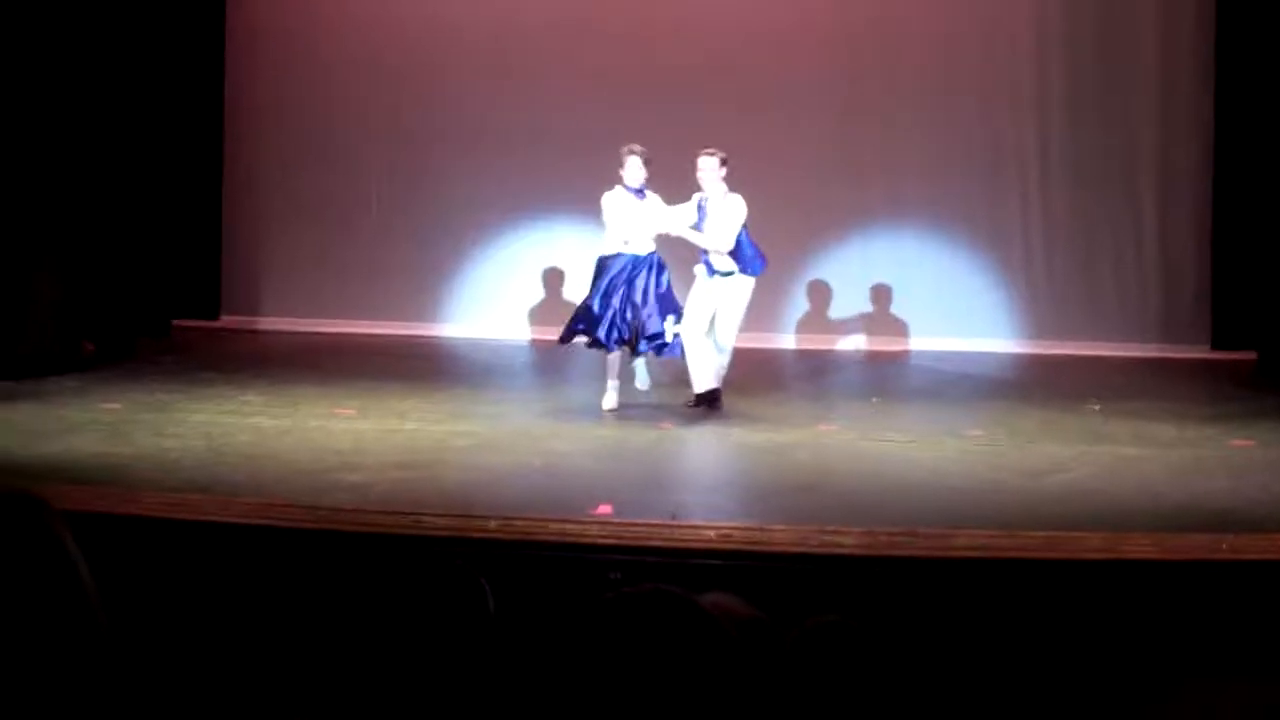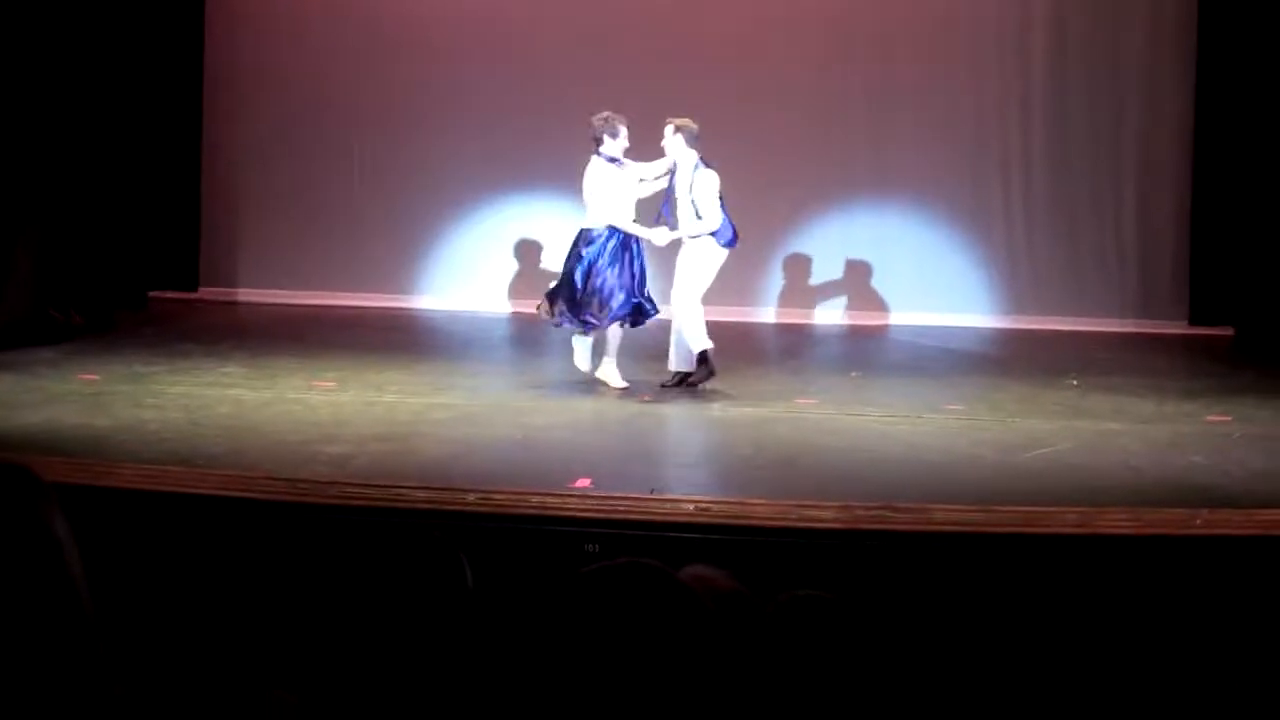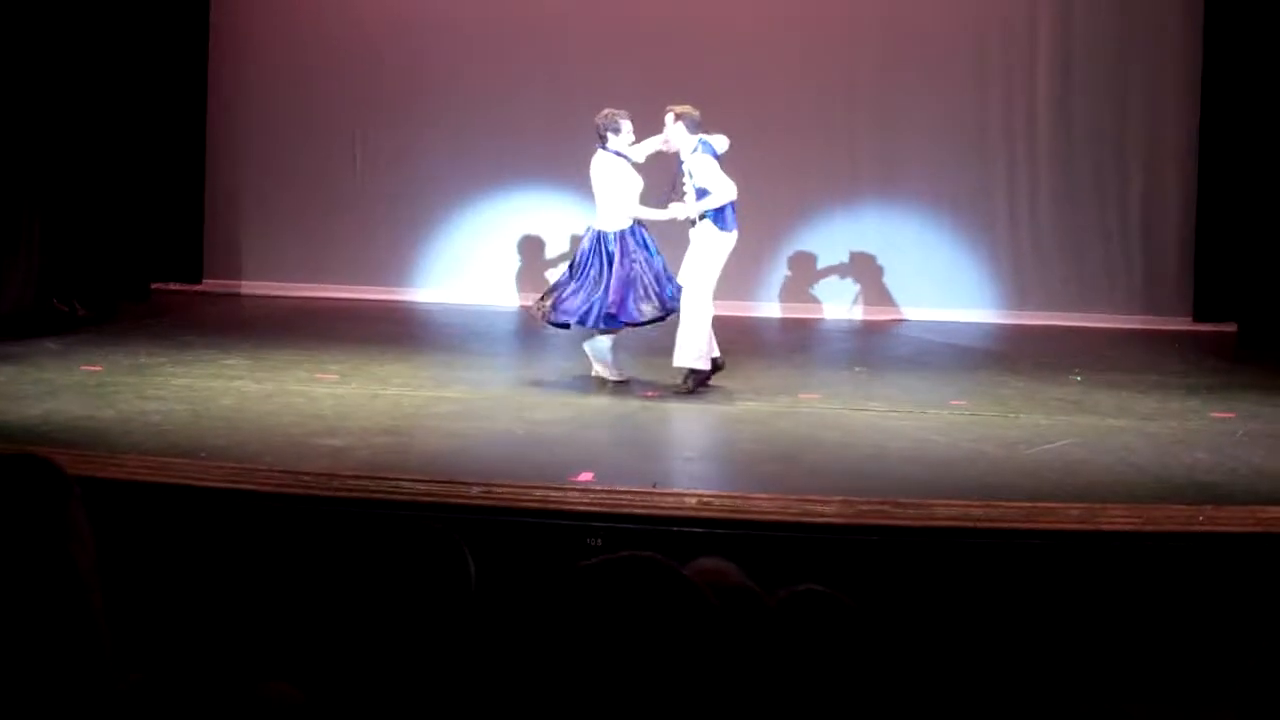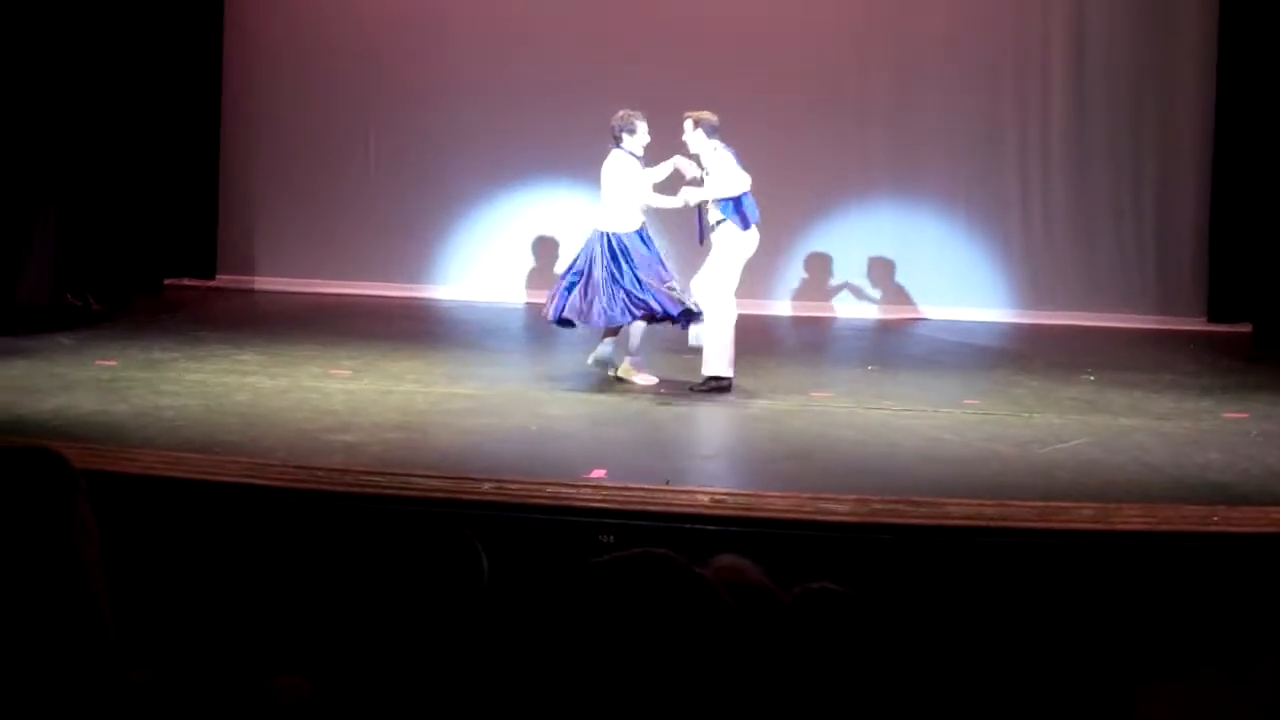
dt=0.3s
person 1, frame 1
left shoulder: (734, 203)
right shoulder: (698, 201)
left elbow: (723, 244)
right elbow: (676, 220)
left wrist: (685, 232)
left hip: (736, 277)
right hip: (709, 274)
left knee: (723, 337)
right knee: (691, 327)
left ankle: (713, 386)
right ankle: (707, 388)
person 1, frame 2
left shoulder: (705, 176)
right shoulder: (680, 166)
left elbow: (712, 222)
left wrist: (674, 233)
left hip: (709, 244)
right hip: (690, 242)
left knee: (685, 298)
right knee: (679, 303)
left ankle: (702, 355)
right ankle: (684, 367)
person 1, frame 3
left shoulder: (699, 159)
right shoulder: (699, 147)
left elbow: (729, 191)
left wrist: (690, 208)
left hip: (712, 232)
right hip: (707, 233)
left knee: (693, 297)
right knee: (696, 297)
left ankle: (696, 366)
right ankle: (709, 358)
person 1, frame 4
left shoulder: (719, 156)
right shoulder: (715, 155)
left elbow: (742, 182)
left wrist: (701, 194)
left hip: (734, 236)
right hip: (729, 236)
left knee: (717, 301)
right knee: (699, 291)
left ankle: (719, 374)
right ankle: (722, 364)
person 2, frame 1
left shoulder: (653, 200)
right shoulder: (612, 198)
left elbow: (667, 224)
right elbow: (625, 233)
right wrist: (653, 227)
left hip: (647, 266)
right hip: (618, 265)
left knee: (651, 323)
right knee: (615, 326)
left ankle: (640, 359)
right ankle: (612, 387)
person 2, frame 2
left shoulder: (621, 165)
right shoulder: (597, 172)
left elbow: (650, 171)
right elbow: (612, 216)
right wrist: (649, 234)
left hip: (622, 239)
right hip: (602, 239)
left knee: (623, 301)
right knee: (610, 299)
left ankle: (609, 365)
right ankle: (583, 337)
person 2, frame 3
left shoulder: (610, 159)
right shoulder: (610, 166)
left elbow: (647, 146)
right elbow: (627, 208)
right wrist: (666, 213)
left hip: (616, 235)
right hip: (615, 237)
left knee: (620, 298)
right knee: (632, 297)
left ankle: (604, 358)
right ankle: (599, 344)
person 2, frame 4
left shoulder: (626, 160)
right shoulder: (619, 164)
left elbow: (651, 176)
right elbow: (643, 198)
left wrist: (677, 162)
right wrist: (677, 201)
left hip: (624, 238)
right hip: (621, 240)
left knee: (624, 302)
right knee: (647, 301)
left ankle: (604, 352)
right ankle: (630, 365)
